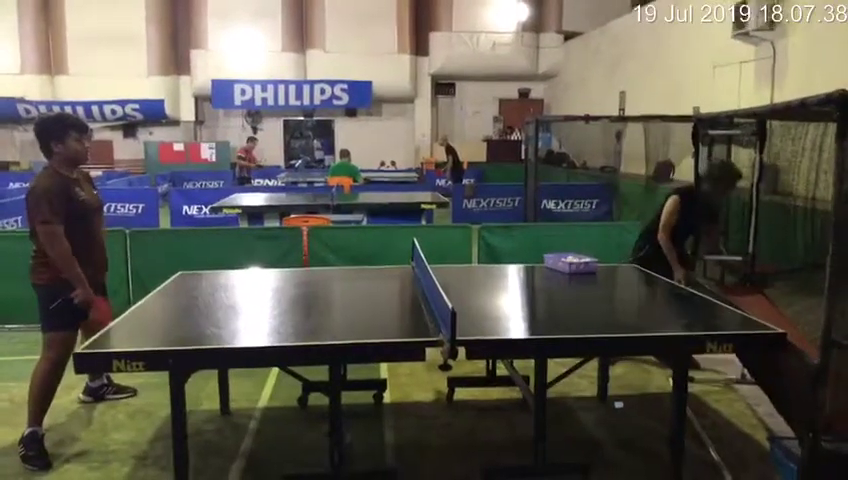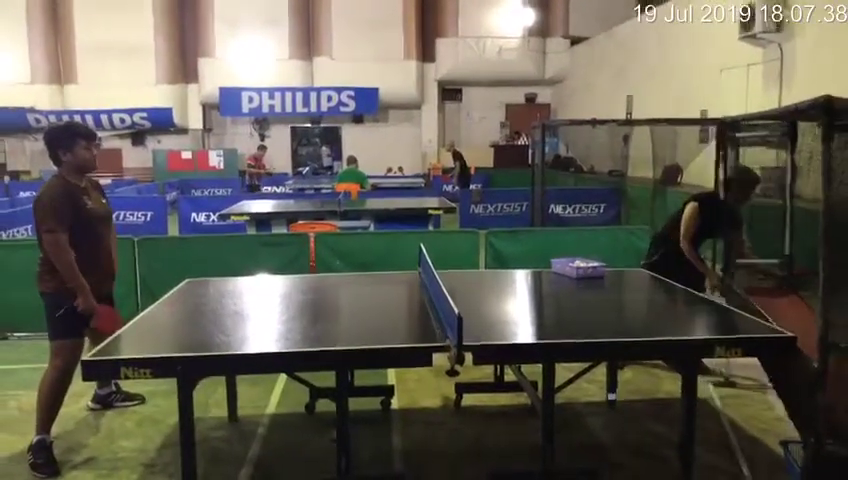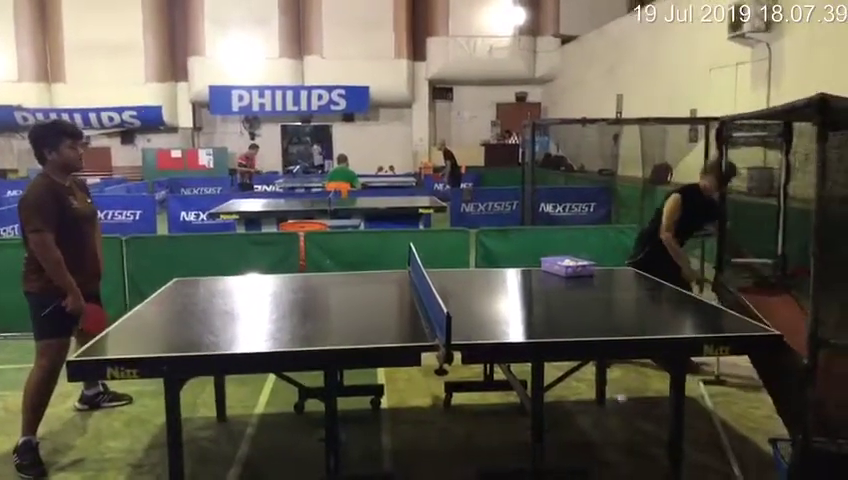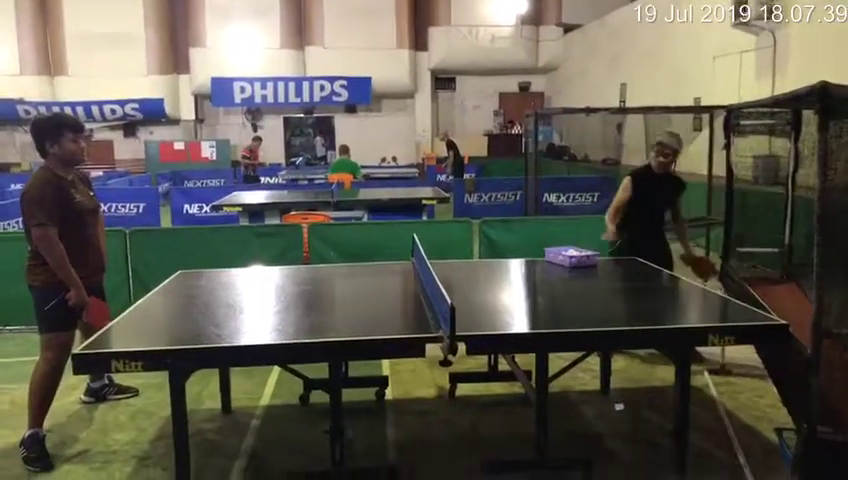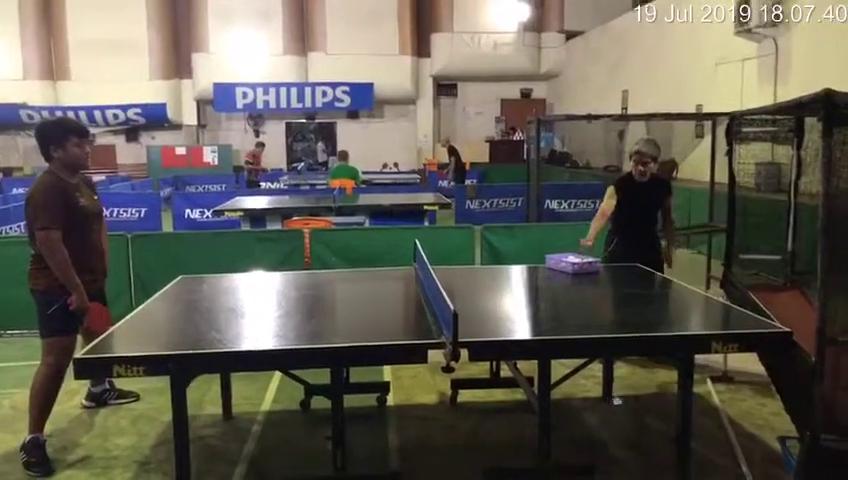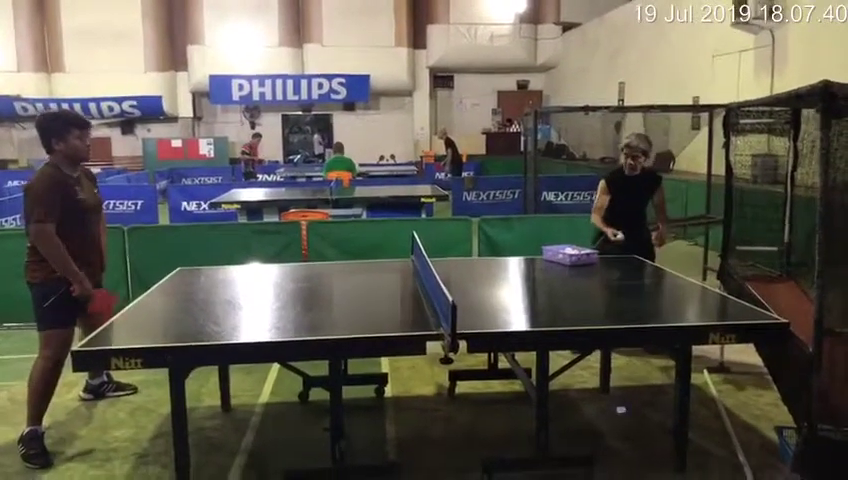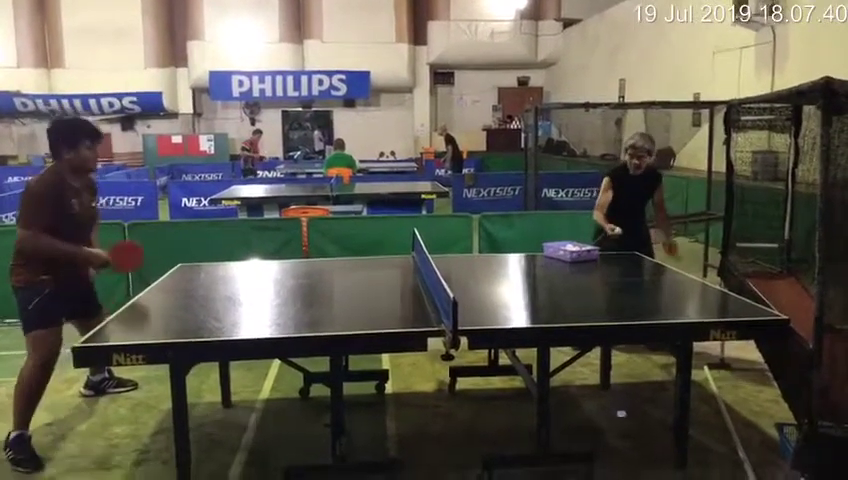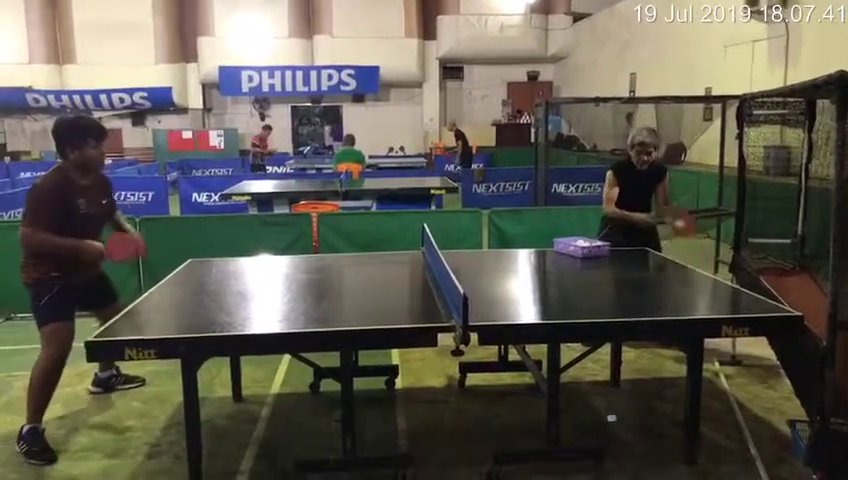
dt=0.4s
person 1, frame 1
left shoulder: (82, 178)
right shoulder: (47, 186)
right elbow: (53, 241)
left wrist: (94, 276)
right wrist: (79, 284)
left hip: (90, 276)
right hip: (61, 283)
left knee: (99, 332)
right knee: (56, 353)
left ankle: (96, 384)
right ankle: (32, 434)
person 1, frame 2
left shoulder: (93, 187)
right shoulder: (54, 194)
right elbow: (57, 248)
left wrist: (109, 272)
right wrist: (82, 292)
left hip: (98, 285)
right hip: (67, 291)
left knee: (105, 339)
right knee: (63, 361)
left ankle: (105, 392)
right ankle: (40, 442)
person 1, frame 3
left shoulder: (78, 186)
right shoulder: (39, 194)
right elbow: (43, 248)
left wrist: (95, 272)
right wrist: (71, 292)
left hip: (85, 284)
right hip: (52, 291)
left knee: (93, 339)
right knee: (49, 361)
left ankle: (92, 392)
right ankle: (26, 443)
person 1, frame 4
left shoulder: (80, 179)
right shoulder: (41, 187)
left elbow: (95, 219)
right elbow: (45, 241)
left wrist: (98, 265)
right wrist: (73, 286)
left hip: (88, 277)
right hip: (56, 284)
left knee: (97, 332)
right knee: (54, 354)
left ankle: (98, 384)
right ankle: (32, 436)
person 1, frame 5
left shoulder: (85, 183)
right shoulder: (46, 190)
right elbow: (49, 245)
left wrist: (100, 271)
right wrist: (76, 291)
left hip: (90, 282)
right hip: (58, 288)
left knee: (99, 338)
right knee: (56, 359)
left ankle: (99, 389)
right ankle: (33, 441)
person 1, frame 6
left shoulder: (86, 176)
right shoulder: (46, 182)
right elbow: (42, 236)
left wrist: (98, 265)
right wrist: (76, 278)
left hip: (86, 274)
right hip: (55, 280)
left knee: (98, 329)
right knee: (54, 351)
left ankle: (96, 382)
right ankle: (31, 433)
person 1, frame 7
left shoulder: (87, 184)
right shoulder: (43, 188)
right elbow: (28, 239)
left wrist: (93, 254)
right wrist: (83, 254)
left hip: (72, 275)
right hip: (38, 280)
left knee: (96, 328)
right knee: (43, 354)
left ankle: (98, 378)
right ankle: (17, 437)
person 1, frame 8
left shoulder: (99, 181)
right shoulder: (49, 187)
left elbow: (109, 214)
right elbow: (28, 237)
left wrist: (128, 231)
right wrist: (81, 246)
left hip: (85, 270)
right hip: (49, 275)
left knee: (115, 316)
right knee: (57, 347)
left ankle: (106, 375)
right ankle: (30, 431)
person 2, frame 1
left shoulder: (710, 208)
right shoulder: (680, 197)
left elbow: (711, 242)
right elbow: (662, 235)
right wrist: (676, 268)
left hip: (675, 251)
right hip: (650, 249)
person 2, frame 2
left shoulder: (733, 215)
right shoulder: (699, 203)
left elbow: (739, 248)
right elbow: (685, 242)
right wrist: (709, 273)
left hip: (689, 256)
right hip: (665, 251)
person 2, frame 3
left shoulder: (712, 208)
right shoulder: (680, 196)
right elbow: (666, 234)
right wrist: (685, 267)
left hip: (672, 255)
right hip: (649, 252)
person 2, frame 4
left shoulder: (676, 184)
right shoulder: (634, 178)
left elbow: (677, 218)
right elbow: (612, 212)
left wrist: (687, 248)
right wrist: (611, 230)
left hip: (656, 242)
right hip: (628, 242)
person 2, frame 5
left shoulder: (663, 186)
right shoulder: (618, 187)
left elbow: (667, 220)
right elbow: (602, 215)
left wrist: (669, 246)
right wrist: (590, 238)
left hip: (650, 246)
right hip: (620, 246)
person 2, frame 6
left shoulder: (653, 180)
right shoulder: (609, 181)
left elbow: (660, 212)
right elbow: (596, 214)
left wrist: (662, 229)
right wrist: (607, 230)
left hip: (640, 239)
right hip: (612, 241)
person 2, frame 7
left shoulder: (655, 177)
right shoulder: (612, 177)
left elbow: (659, 210)
right elbow: (598, 212)
left wrist: (667, 237)
right wrist: (606, 226)
left hip: (638, 234)
right hip: (612, 236)
person 2, frame 8
left shoulder: (659, 172)
right shoulder: (616, 171)
left elbow: (663, 205)
right elbow: (608, 208)
right wrist: (635, 217)
left hip: (645, 229)
right hip: (616, 230)
